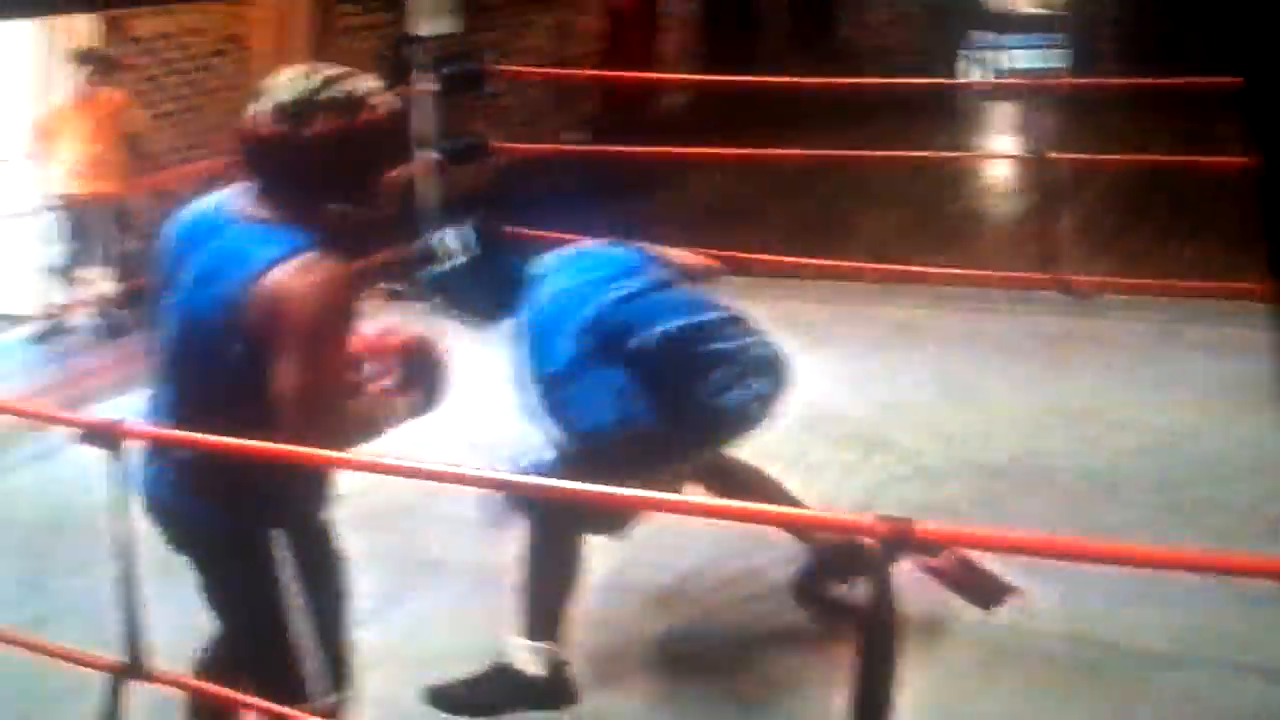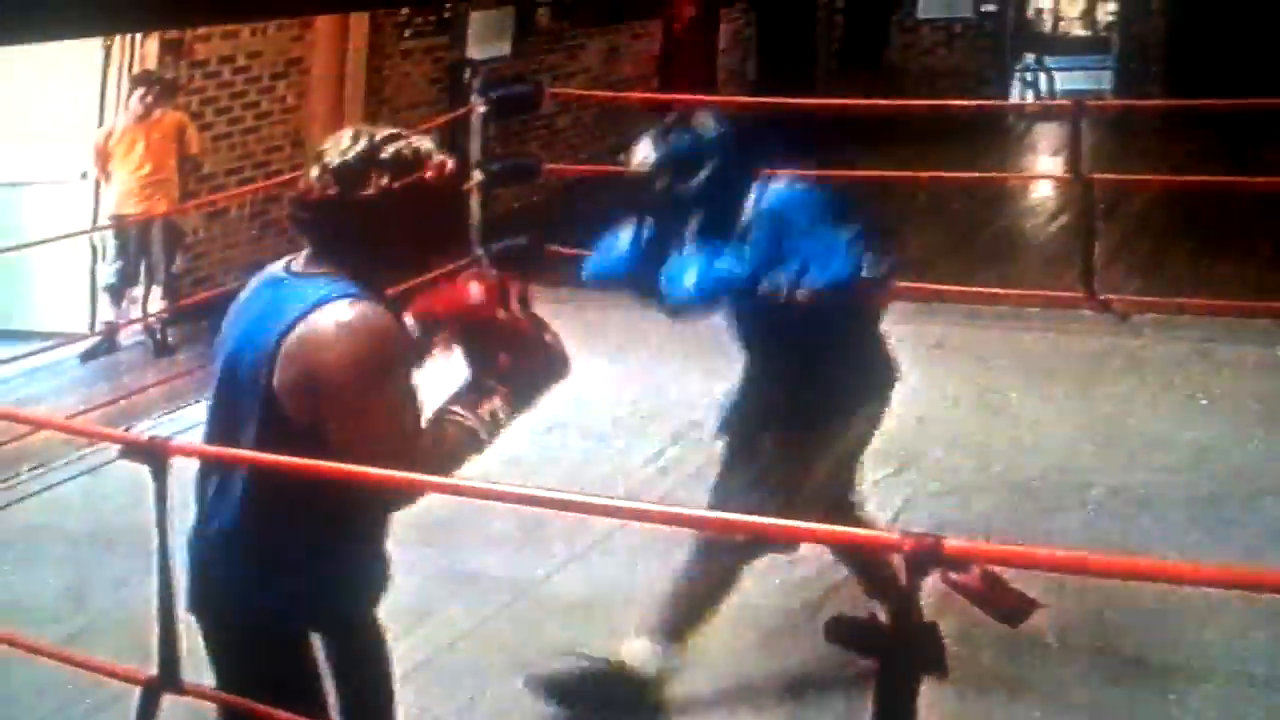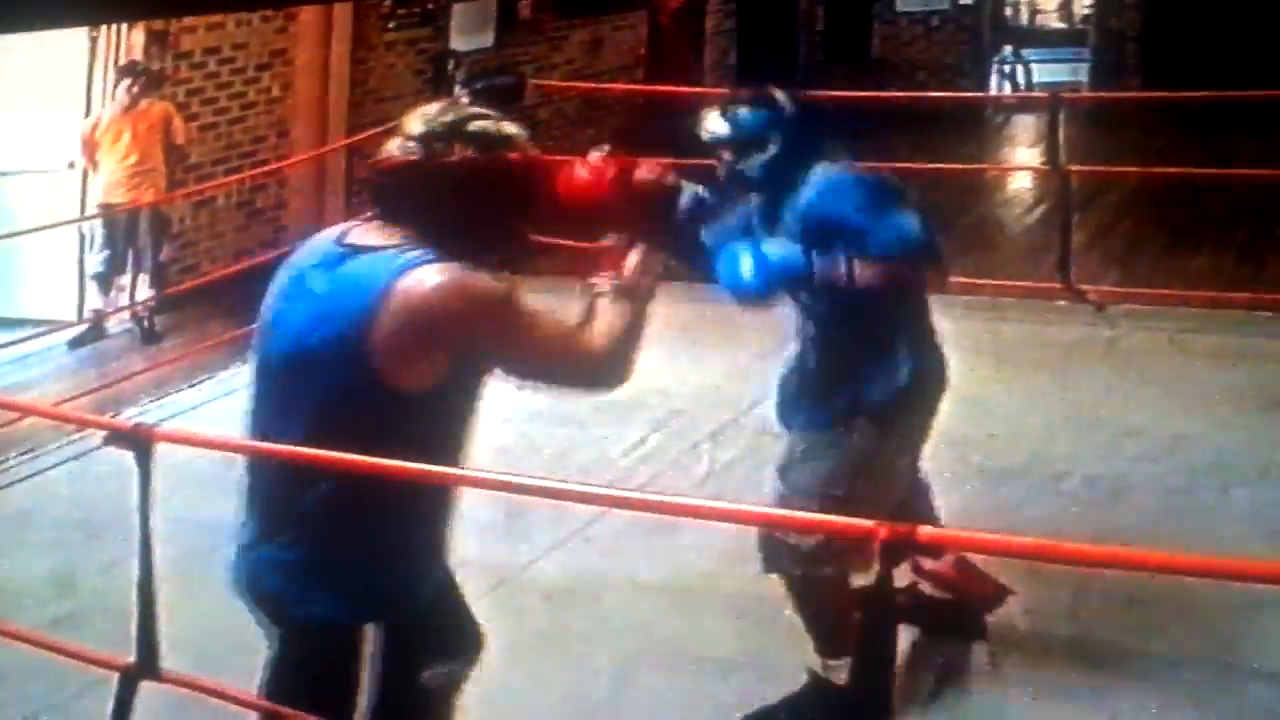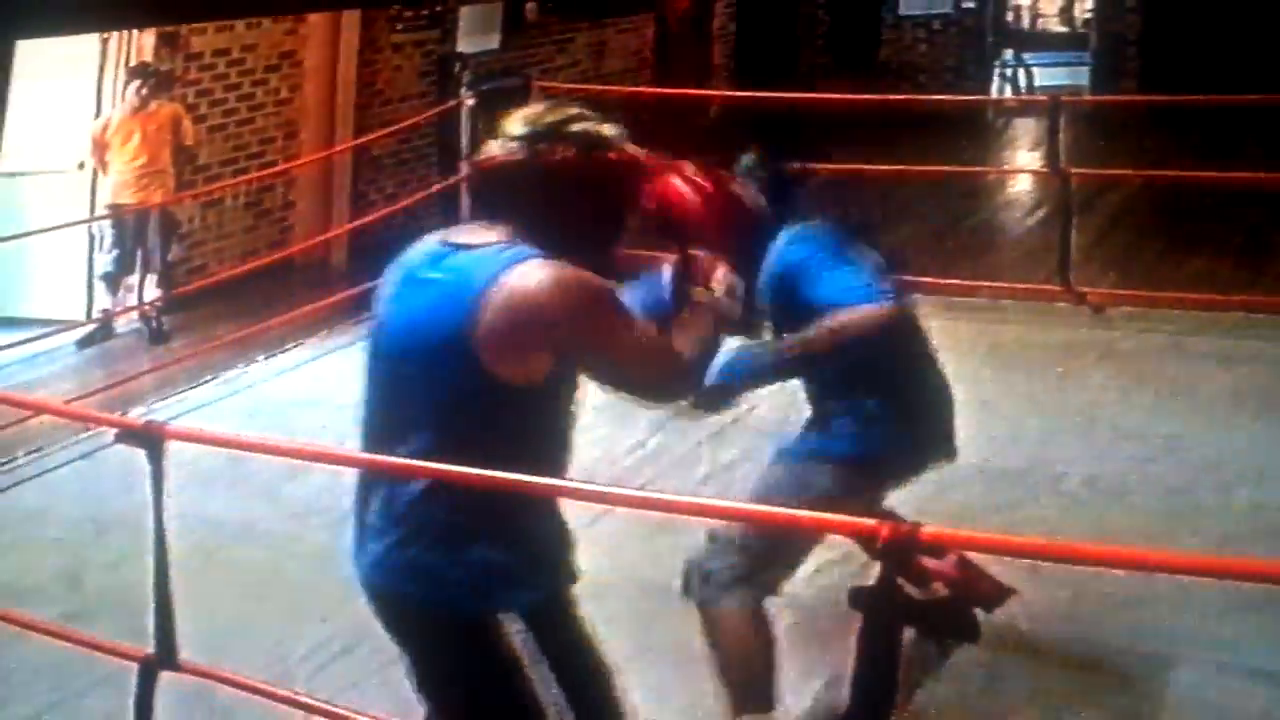
dt=0.3s
person 1, frame 1
left shoulder: (204, 214)
right shoulder: (310, 278)
right elbow: (314, 431)
left wrist: (334, 354)
right wrist: (392, 399)
left hip: (180, 479)
right hip: (248, 500)
left knee: (247, 631)
person 1, frame 2
left shoulder: (278, 281)
right shoulder: (350, 328)
right elbow: (394, 479)
left wrist: (418, 321)
right wrist: (495, 393)
left hip: (239, 567)
right hip: (282, 591)
person 1, frame 3
left shoulder: (322, 250)
right shoulder: (444, 292)
right elbow: (599, 362)
right wrist: (639, 256)
left hip: (291, 547)
right hip: (341, 571)
left knee: (445, 646)
person 1, frame 4
left shoulder: (425, 257)
right shoulder: (550, 290)
right elbow: (669, 371)
right wrist: (713, 280)
left hip: (398, 549)
right hip: (454, 569)
person 2, frame 1
left shoulder: (551, 333)
right shoulder: (588, 255)
left elbow: (612, 429)
right elbow: (697, 266)
left wrist: (542, 482)
left hip: (706, 404)
right hip: (754, 365)
left knee: (561, 508)
right knee: (699, 460)
left ankle: (536, 667)
right ankle: (838, 548)
person 2, frame 2
left shoulder: (783, 206)
right shoulder: (722, 218)
left elbow: (869, 285)
right elbow: (678, 288)
left wrist: (763, 289)
right wrist: (634, 259)
left hip: (813, 395)
right hip: (838, 385)
left knee: (732, 528)
right knee: (825, 504)
left ankle: (638, 665)
right ankle: (906, 624)
person 2, frame 3
left shoulder: (832, 194)
right shoulder: (773, 202)
left elbow: (925, 268)
right elbow: (717, 249)
left wrist: (816, 271)
right wrist: (690, 214)
left hip: (874, 387)
right hip: (859, 377)
left knee: (799, 537)
right knee: (886, 492)
right ankle: (950, 590)
person 2, frame 4
left shoulder: (798, 249)
right shoulder: (794, 244)
left elbow: (881, 314)
left wrist: (765, 360)
left hip: (869, 430)
left knee: (720, 574)
right knee: (850, 507)
right ankle: (944, 582)
person 3, frame 1
left shoulder: (118, 100)
right shoulder: (62, 106)
left elbow: (135, 138)
right elbow: (42, 139)
left wrist: (123, 167)
right wrist: (55, 167)
left hip: (107, 188)
right hip: (70, 189)
left knee: (108, 252)
right knee: (68, 254)
person 3, frame 2
left shoulder: (175, 121)
right shoulder: (115, 127)
left elbow: (192, 158)
right elbow: (99, 155)
left wrist: (175, 184)
right wrist: (111, 185)
left hip: (160, 208)
right hip: (123, 209)
left knee: (160, 272)
right knee: (116, 273)
left ankle: (157, 329)
right ankle: (109, 332)
person 3, frame 3
left shoulder: (161, 112)
right shoulder: (102, 117)
left elbow: (178, 147)
right elbow: (86, 143)
left wrist: (162, 173)
right wrist: (99, 174)
left hip: (147, 197)
right hip: (111, 198)
left knee: (147, 260)
right knee: (103, 261)
left ankle: (144, 317)
right ankle: (97, 320)
person 3, frame 4
left shoulder: (171, 113)
right shoulder: (111, 119)
left elbow: (187, 148)
right elbow: (97, 146)
left wrist: (170, 173)
right wrist: (109, 173)
left hip: (156, 198)
right hip: (120, 198)
left knee: (155, 261)
right knee: (113, 261)
left ankle: (152, 317)
right ankle: (106, 320)
